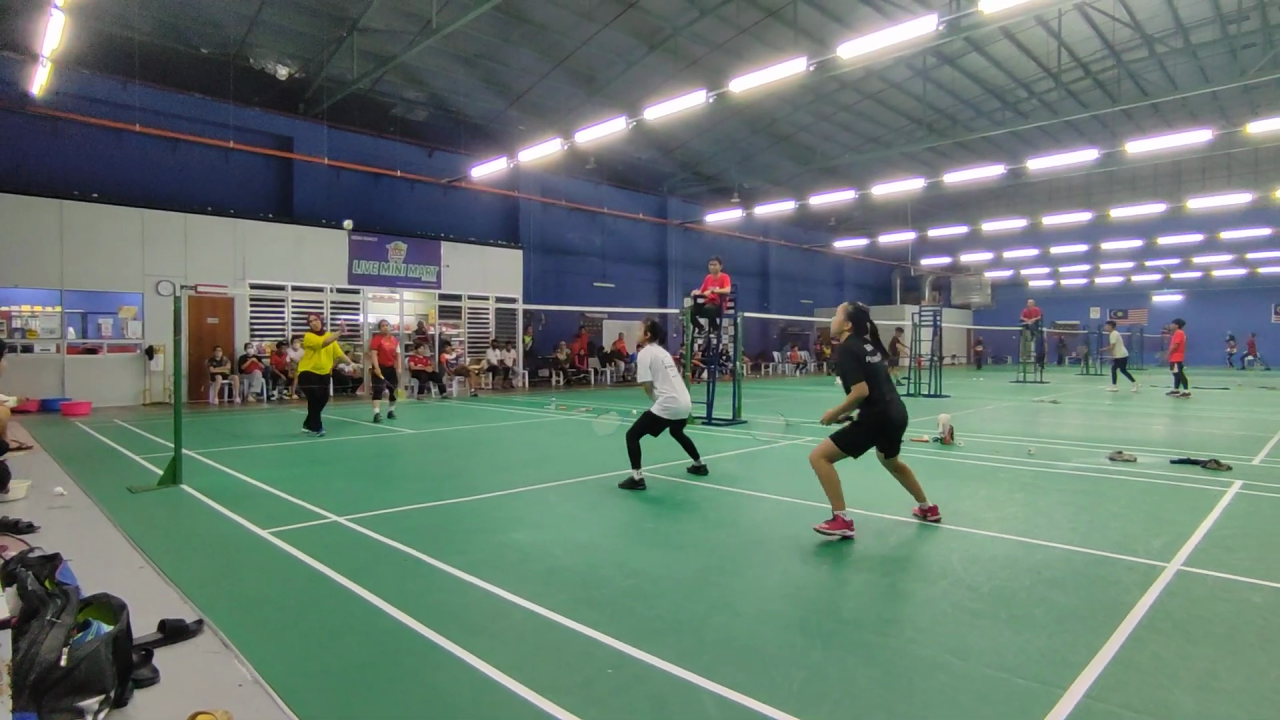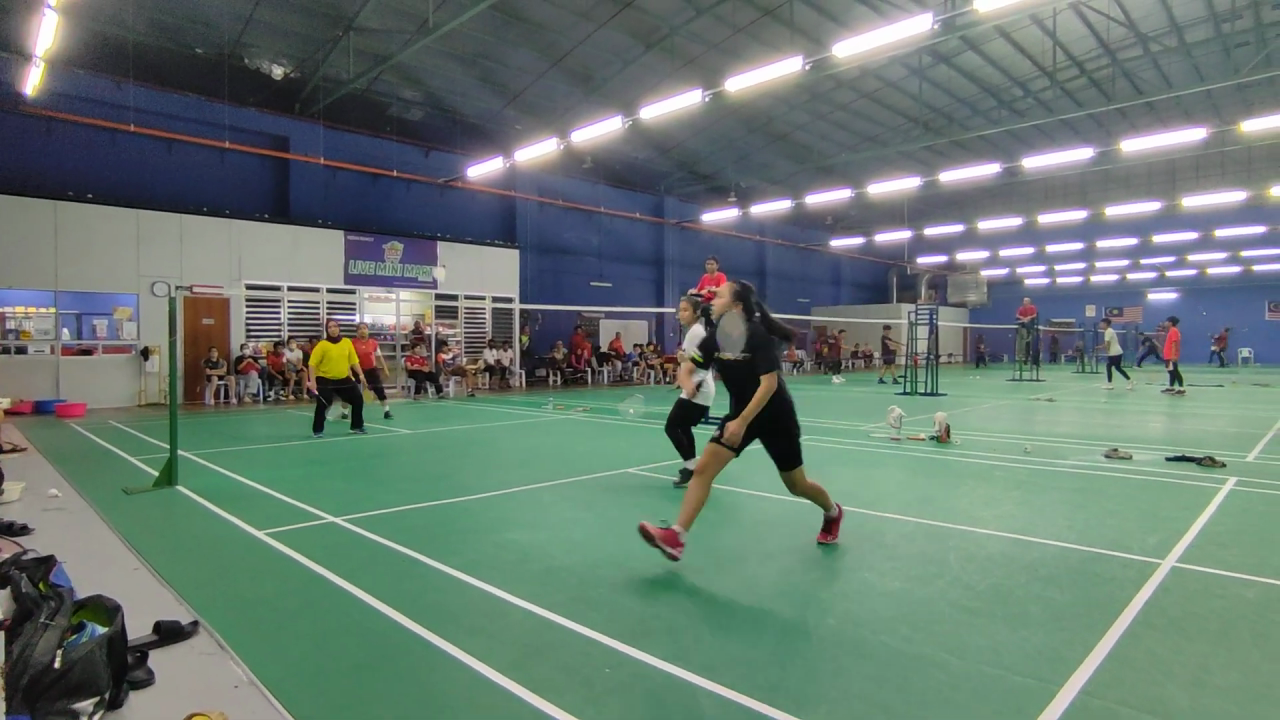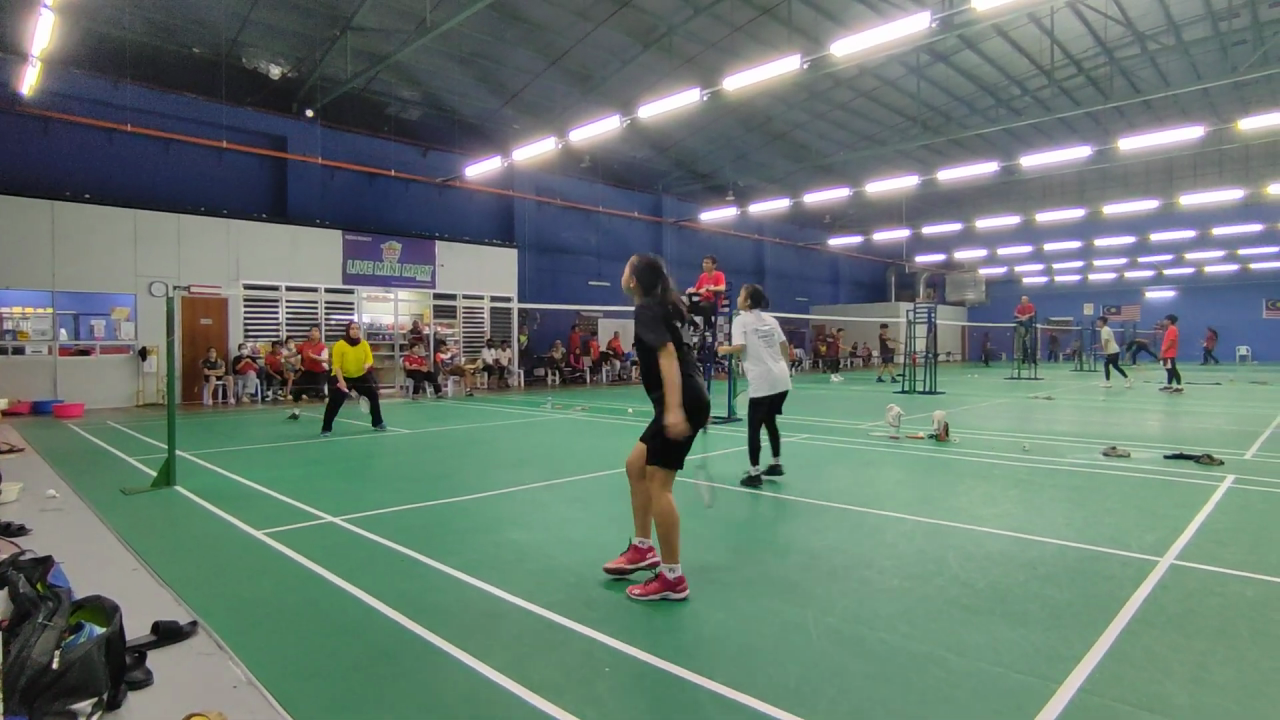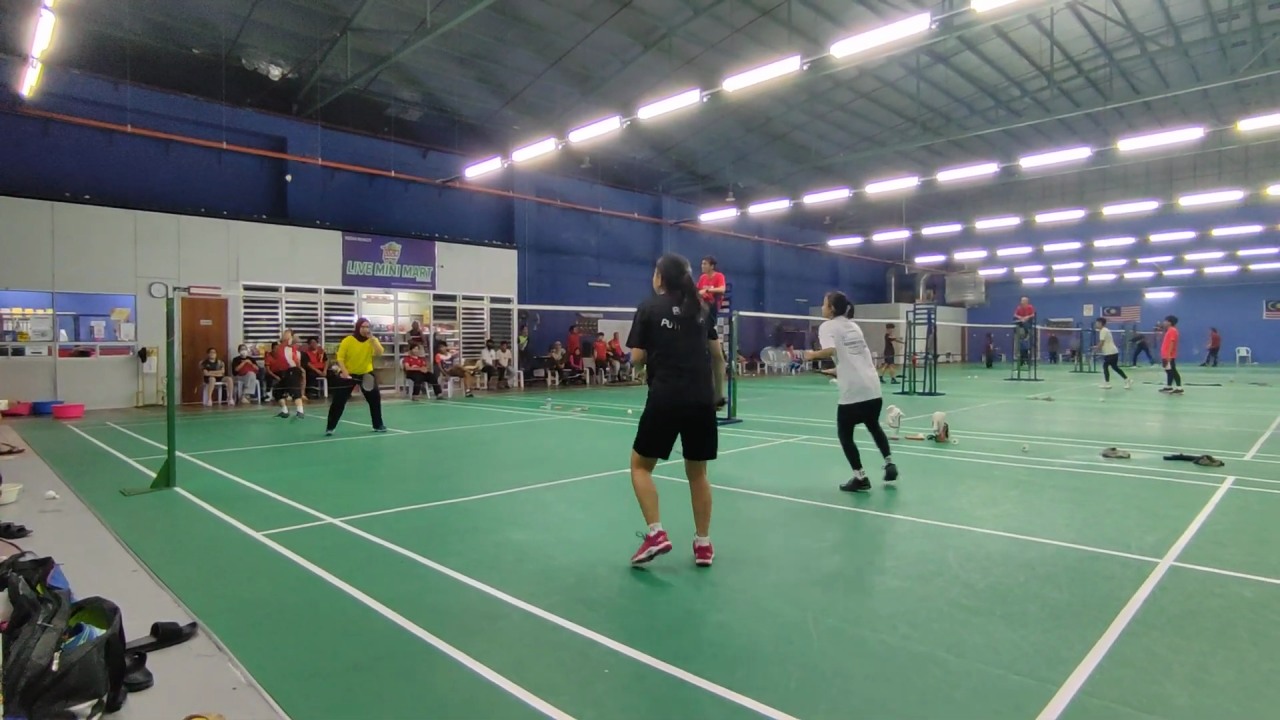
dt=0.5s
person 1, frame 1
left shoulder: (847, 350)
right shoulder: (868, 345)
left elbow: (861, 391)
left wrist: (835, 413)
right wrist: (847, 412)
left hip: (878, 418)
right hip: (896, 414)
left knee: (819, 457)
right knee: (891, 462)
left ankle: (842, 519)
right ankle: (927, 508)
person 1, frame 2
left shoulder: (758, 335)
right shoulder: (716, 339)
left elbow: (769, 384)
left wrist: (741, 422)
left hip: (774, 415)
right hip: (741, 415)
left knee: (795, 484)
right knee: (704, 467)
left ankle: (832, 514)
right ankle: (675, 536)
person 1, frame 3
left shoulder: (648, 310)
right shoulder: (661, 308)
left elbow: (667, 356)
left wrist: (676, 408)
left hip: (682, 405)
right hip: (688, 401)
left knee: (656, 486)
right knee: (635, 466)
left ankle: (672, 578)
right ankle: (642, 548)
person 1, frame 4
left shoulder: (649, 308)
right shoulder: (700, 308)
left elbow: (637, 359)
right elbow: (716, 354)
right wrist: (718, 391)
left hip: (665, 398)
right hip: (702, 399)
left knee: (640, 467)
right knee: (697, 473)
left ankle: (656, 534)
right ankle: (703, 544)
person 2, frame 1
left shoulder: (644, 353)
right shoulder: (663, 352)
left elbow: (647, 385)
left wrist: (654, 403)
right wrist: (658, 401)
left hip: (668, 405)
right hip: (685, 403)
left knee: (632, 435)
right knee: (676, 432)
left ankle: (637, 477)
right ankle: (699, 465)
person 2, frame 2
left shoulder: (696, 332)
right shoulder: (694, 331)
left wrist: (685, 358)
right wrist: (682, 377)
left hip: (695, 391)
right hip: (701, 391)
left knee: (671, 427)
right knee: (684, 428)
left ankle: (691, 467)
right ankle: (692, 466)
person 2, frame 3
left shoulder: (741, 320)
right shoulder: (770, 319)
left elbow: (740, 346)
right elbow: (785, 345)
left wrist: (724, 350)
right wrist: (782, 365)
left hip: (762, 382)
right hip: (781, 381)
left knee: (754, 426)
right knee: (770, 422)
left ankle: (755, 473)
right ankle: (776, 464)
person 2, frame 4
left shoulder: (827, 326)
right shoulder: (853, 326)
left elbow: (830, 350)
left wrist: (812, 354)
left hip: (852, 387)
right hip: (872, 385)
left knee: (845, 434)
right knee: (873, 426)
left ankle: (860, 477)
right ankle: (890, 463)
